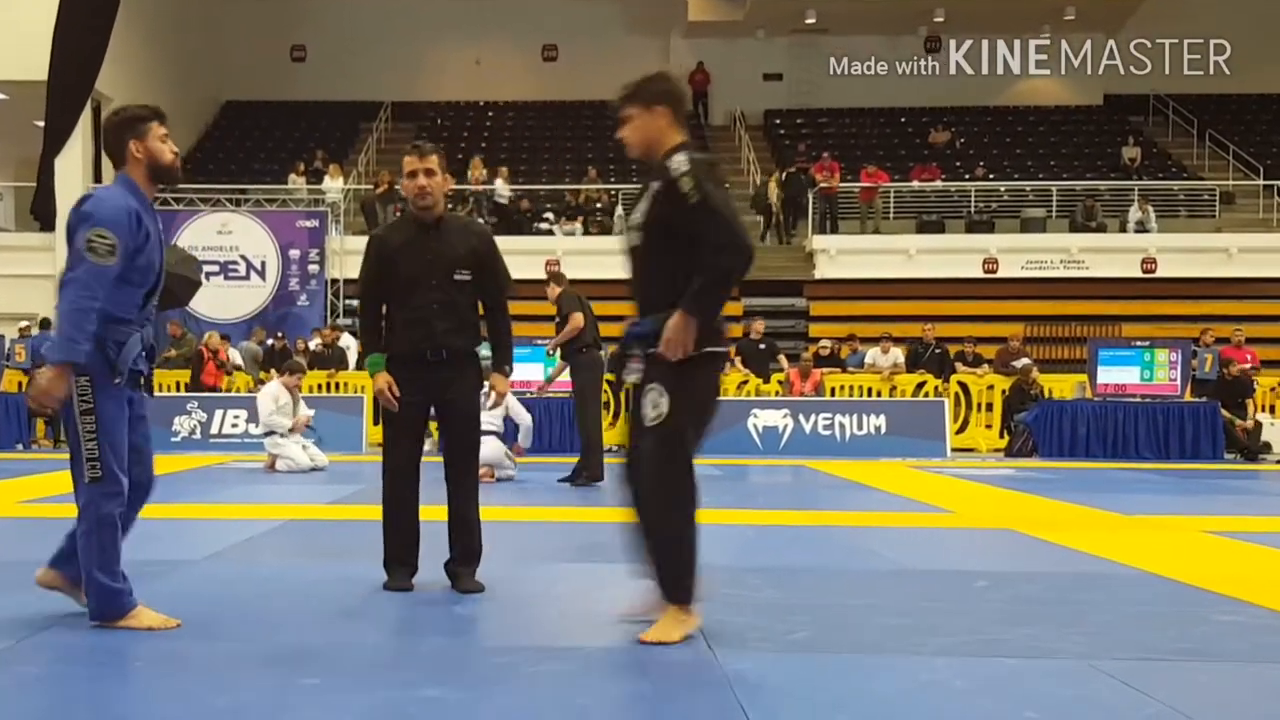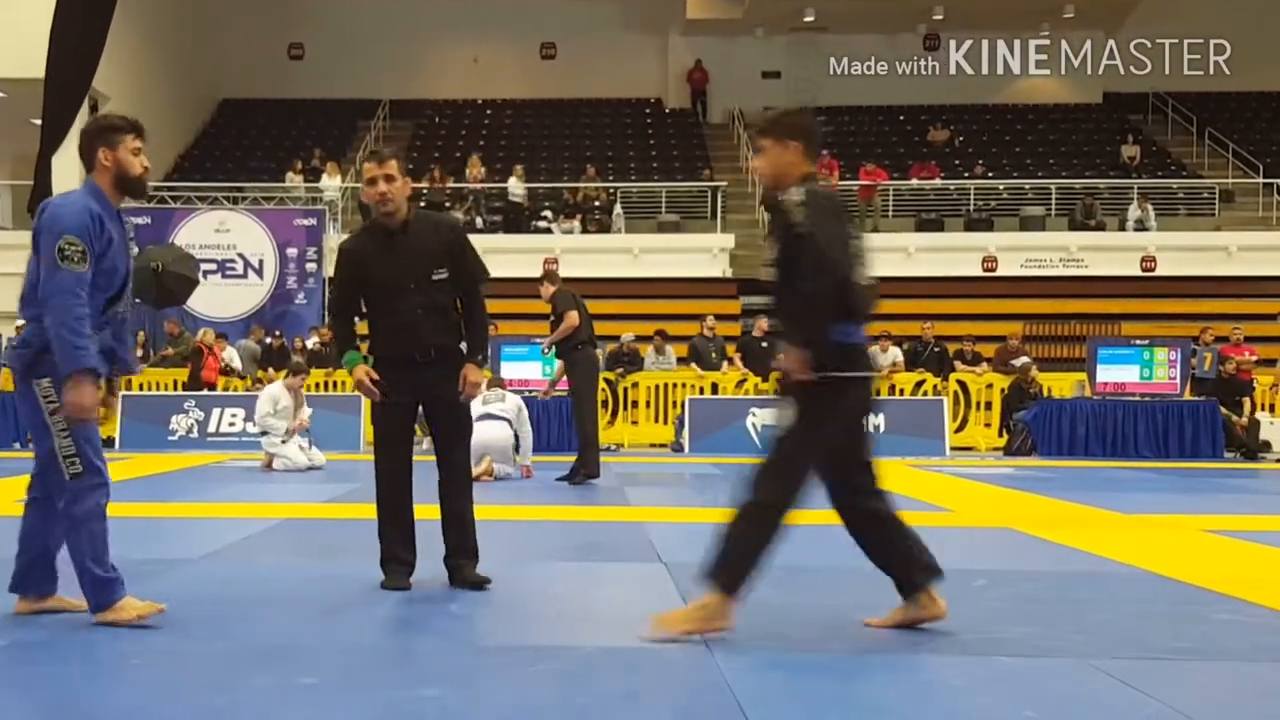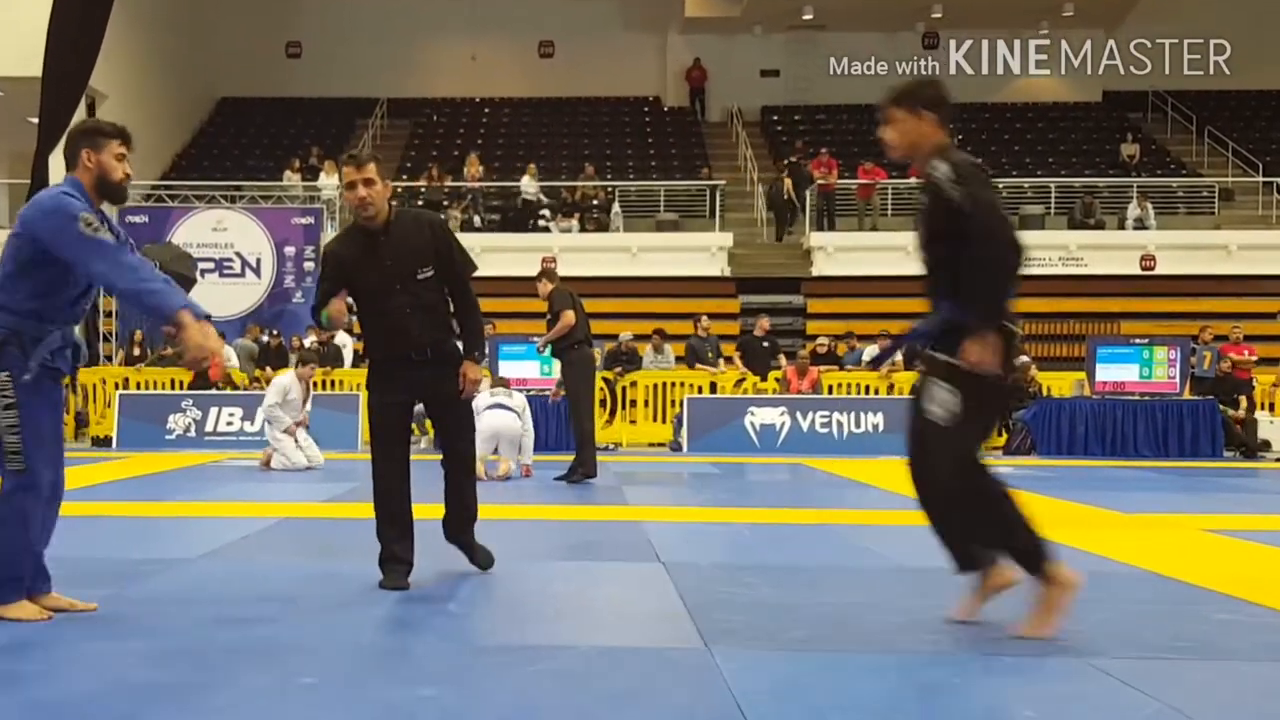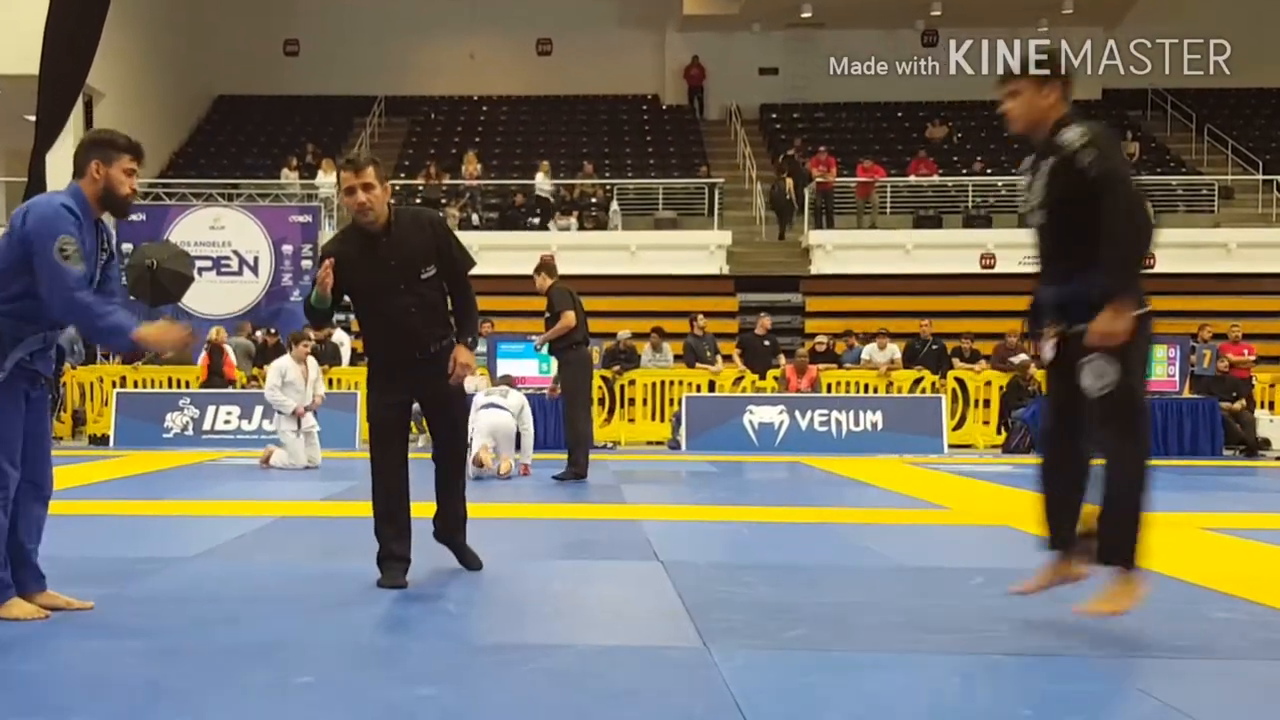
dt=0.3s
person 1, frame 1
left shoulder: (685, 171)
right shoulder: (673, 175)
left elbow: (732, 249)
left wrist: (689, 315)
left hip: (683, 351)
right hip: (665, 350)
left knee: (658, 472)
right knee: (650, 468)
left ankle: (678, 608)
right ankle: (673, 596)
person 1, frame 2
left shoulder: (803, 204)
right shoulder: (824, 206)
left elbow: (830, 282)
left wrist: (801, 346)
left hip: (830, 373)
right hip: (842, 369)
left knee: (775, 485)
right knee: (852, 489)
left ankle: (715, 603)
right ankle: (921, 595)
person 1, frame 3
left shoulder: (952, 178)
right shoulder: (939, 181)
left elbow: (999, 252)
left wrist: (983, 331)
left hip: (973, 350)
right hip: (949, 347)
left knee: (952, 465)
right knee: (928, 464)
left ankle: (1051, 576)
right ankle: (988, 567)
person 1, frame 4
left shoulder: (1086, 146)
right shoulder: (1046, 158)
left elbow: (1131, 223)
left wrist: (1121, 303)
right wrist: (1044, 319)
left hip: (1105, 318)
right hip: (1070, 320)
left knee: (1123, 436)
right knee: (1062, 439)
left ankle: (1123, 570)
right ankle: (1066, 555)
person 2, frame 1
left shoulder: (140, 210)
right shoulder: (111, 209)
right elbow: (82, 292)
right wrist: (60, 365)
left hip: (122, 363)
right hip: (95, 364)
left knee: (134, 482)
right knee: (106, 487)
left ankle: (69, 569)
right ankle: (112, 603)
person 2, frame 2
left shoulder: (110, 218)
right shoulder: (72, 214)
left elbow: (113, 308)
right elbow: (66, 302)
left wrist: (118, 369)
right wrist: (78, 376)
left hip: (81, 367)
right hip: (54, 368)
left knee: (55, 481)
right knee: (85, 480)
left ankle: (33, 589)
right ankle: (106, 597)
person 2, frame 3
left shoulder: (95, 217)
right shoulder: (58, 209)
left elbow: (139, 270)
right elbow: (118, 271)
left wrist: (196, 321)
right wrist: (184, 319)
left hip: (44, 361)
left knee: (42, 480)
person 2, frame 4
left shoulder: (97, 231)
right shoulder: (53, 216)
left elbow: (105, 297)
right elbow: (70, 300)
left wrist: (151, 332)
right wrist: (139, 336)
person 3, frame 1
left shoulder: (474, 237)
right shoulder: (384, 242)
left elbow: (497, 307)
right elbow: (369, 310)
left wrist: (502, 367)
right wrist: (376, 366)
left hip: (459, 369)
right hip: (404, 370)
left knee: (463, 470)
right knee: (399, 472)
left ankle: (463, 565)
right ankle: (399, 566)
person 3, frame 2
left shoulder: (445, 231)
right shoulder: (355, 249)
left elbow: (473, 299)
right elbow: (341, 313)
left wrist: (475, 359)
right wrist: (353, 360)
left hip: (446, 366)
right hip: (390, 372)
left knee: (456, 466)
right knee: (392, 471)
left ankle: (462, 560)
right ankle: (397, 564)
person 3, frame 3
left shoulder: (429, 227)
right shoulder: (339, 251)
left elbow: (463, 293)
right elbow: (323, 311)
left wrist: (473, 353)
right wrist: (328, 315)
left hip: (442, 360)
right hip: (387, 370)
left knee: (460, 453)
right knee: (389, 468)
left ankle: (462, 532)
right ankle: (396, 560)
person 3, frame 4
left shoulder: (428, 226)
right shoulder: (338, 252)
left elbow: (461, 287)
right elbow: (319, 320)
left wrist: (466, 341)
right wrist: (321, 295)
left hip: (440, 358)
right hip: (386, 369)
left knee: (452, 452)
right knee: (388, 466)
left ankle: (452, 532)
right ankle: (393, 559)
person 4, frame 1
left shoulder: (566, 297)
right shoulder: (569, 302)
left elbow: (578, 322)
right elbow: (567, 357)
left wrist: (555, 341)
right wrist: (549, 379)
left hip: (586, 358)
right hip: (585, 358)
left knee: (588, 415)
right knee: (585, 414)
left ankle: (592, 470)
right ankle: (586, 468)
person 4, frame 2
left shoulder: (561, 295)
left elbow: (573, 321)
right elbow: (567, 354)
left wrist: (550, 340)
right wrist: (552, 382)
left hip: (581, 359)
right hip: (581, 359)
left knee: (585, 415)
right knee: (582, 415)
left ankle: (589, 467)
right ankle: (582, 466)
person 4, frame 3
left shoulder: (559, 294)
right shoulder: (564, 296)
left elbow: (568, 321)
left wrist: (545, 339)
right wrist: (560, 383)
left hip: (577, 358)
right hip: (578, 358)
left knee: (581, 414)
right knee: (579, 415)
left ankle: (587, 466)
right ankle: (580, 465)
person 4, frame 4
left shoulder: (558, 291)
right shoulder: (562, 293)
left elbow: (569, 321)
left wrist: (543, 338)
right wrist: (557, 379)
left hip: (574, 359)
right hip: (576, 358)
left knee: (575, 414)
right knee: (579, 414)
left ankle: (577, 466)
right ankle: (577, 465)
